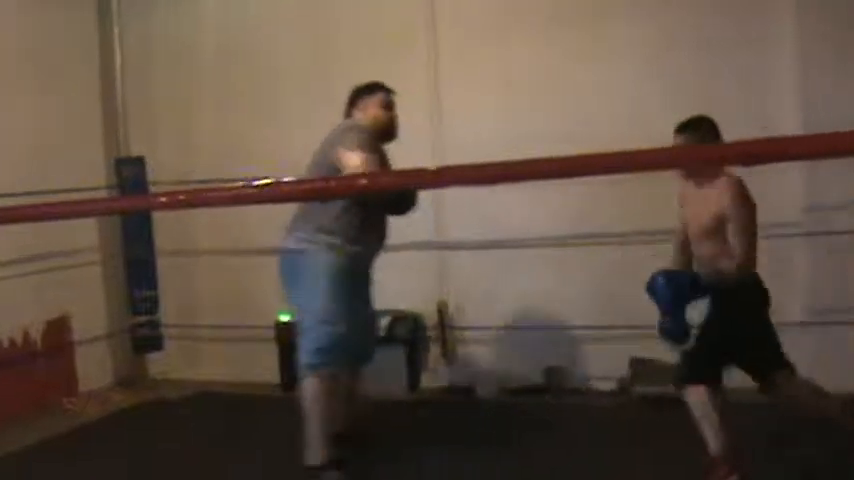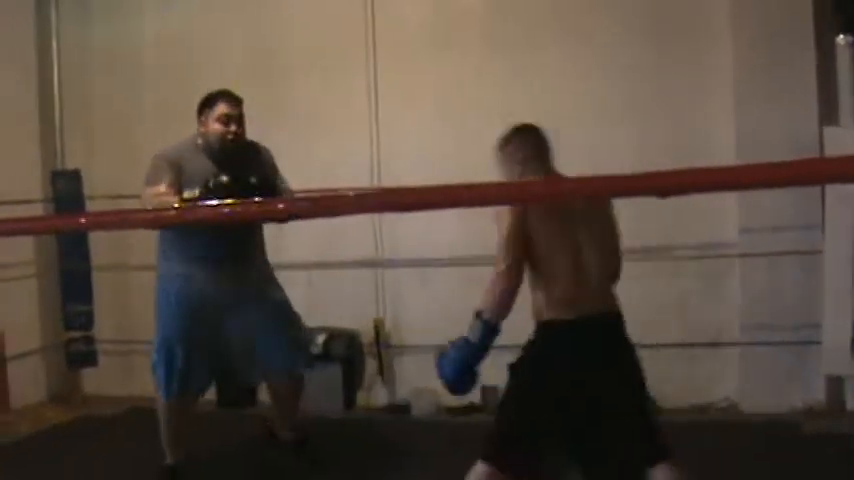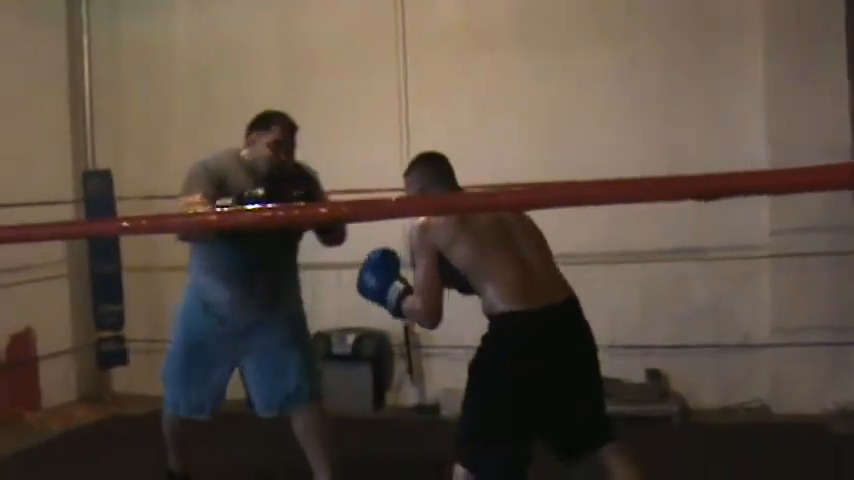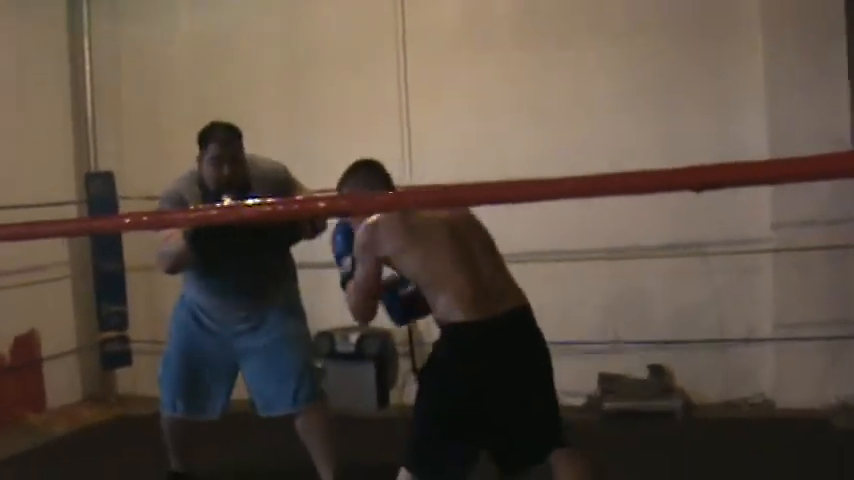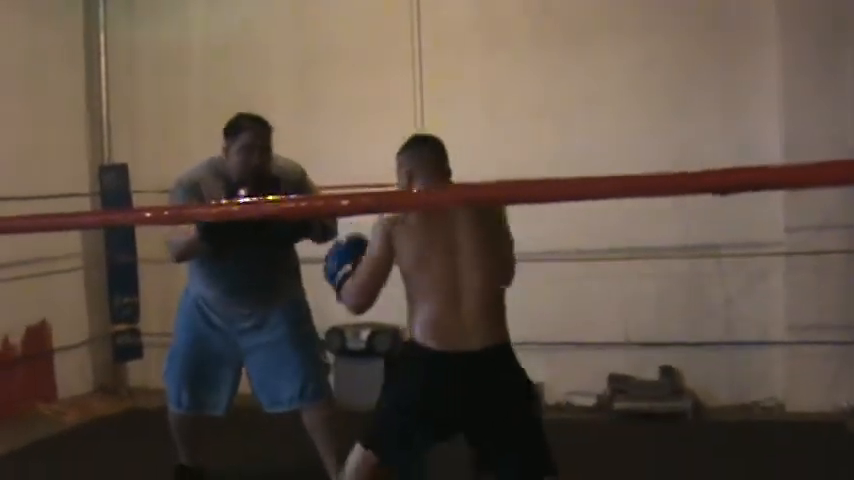
dt=0.7s
person 1, frame 1
left shoulder: (350, 139)
right shoulder: (356, 133)
right elbow: (363, 179)
left wrist: (390, 194)
right wrist: (399, 193)
left hip: (337, 257)
right hip: (321, 255)
left knee: (350, 348)
right knee: (324, 351)
left ankle: (336, 430)
person 1, frame 2
left shoulder: (256, 155)
right shoulder: (172, 159)
right elbow: (153, 206)
left wrist: (271, 196)
right wrist: (201, 199)
left hip: (249, 283)
right hip: (186, 286)
left knee: (287, 358)
right knee: (176, 381)
left ankle: (287, 436)
person 1, frame 3
left shoulder: (301, 179)
right shoulder: (212, 169)
left elbow: (336, 235)
right wrist: (237, 209)
left hip: (275, 308)
right hip: (211, 306)
left knee: (301, 395)
right knee: (181, 394)
person 1, frame 4
left shoulder: (271, 174)
right shoulder: (178, 194)
left elbow: (315, 218)
right elbow: (167, 260)
left wrist: (292, 226)
right wrist: (201, 232)
left hip: (271, 309)
right hip: (203, 312)
left knee: (302, 394)
right knee: (176, 396)
person 1, frame 5
left shoulder: (288, 175)
right shoulder: (194, 183)
left elbow: (328, 226)
right elbow: (177, 249)
left wrist: (301, 223)
right wrist: (219, 223)
left hip: (276, 305)
right hip: (208, 306)
left knee: (309, 390)
right knee: (183, 392)
person 2, frame 1
left shoulder: (732, 192)
right shoulder: (688, 190)
left elbow: (742, 261)
right elbow: (683, 244)
left hip: (739, 297)
right hip: (722, 295)
left knee: (692, 375)
right knee: (778, 377)
person 2, frame 2
left shoulder: (522, 201)
right shoulder: (596, 196)
left elbow: (505, 280)
left wrist: (474, 341)
left hip: (558, 342)
right hip: (608, 335)
person 2, frame 3
left shoulder: (426, 226)
left elbow: (427, 315)
left wrist: (391, 292)
left hip: (518, 333)
right hip: (567, 321)
right knee: (600, 438)
person 2, frame 4
left shoulder: (373, 228)
right shoulder: (447, 205)
left elbow: (362, 311)
left wrist: (349, 267)
left hip: (467, 343)
right hip: (520, 330)
right knee: (550, 447)
person 2, frame 5
left shoulder: (395, 216)
right shoulder: (488, 205)
left elbow: (357, 301)
left wrist: (342, 273)
left hip: (429, 365)
right hip: (492, 363)
left knee: (371, 450)
